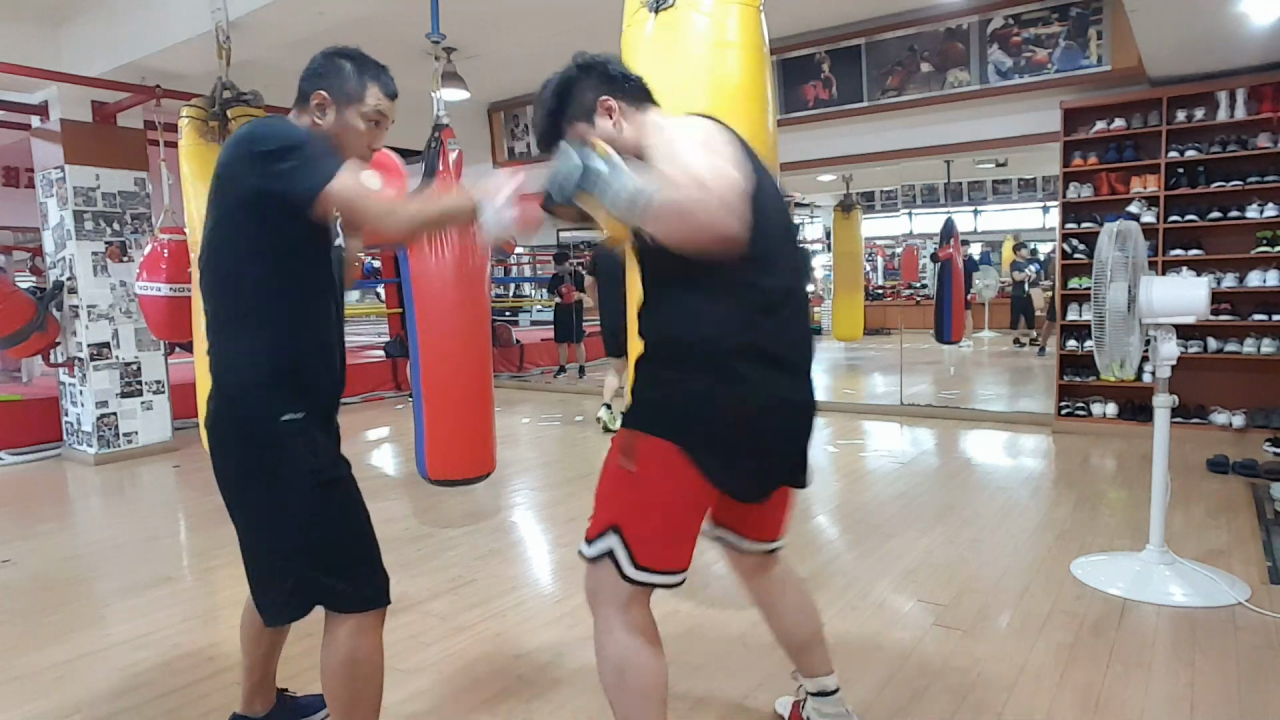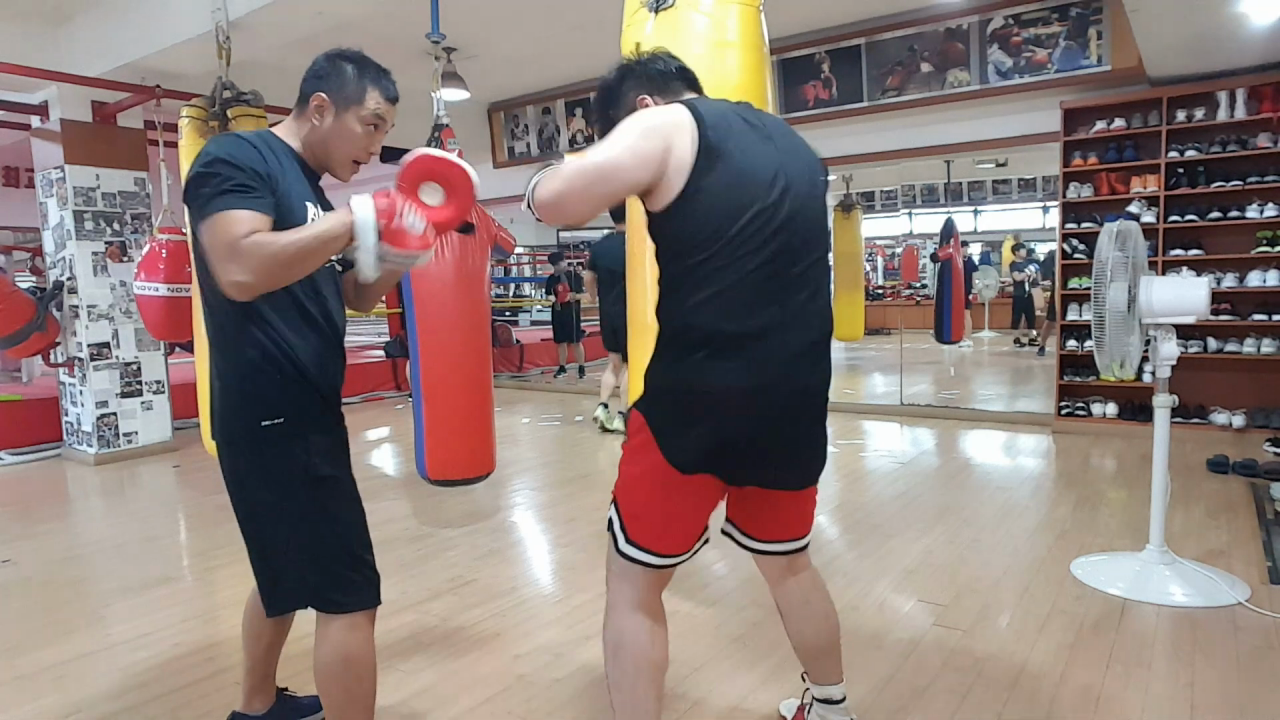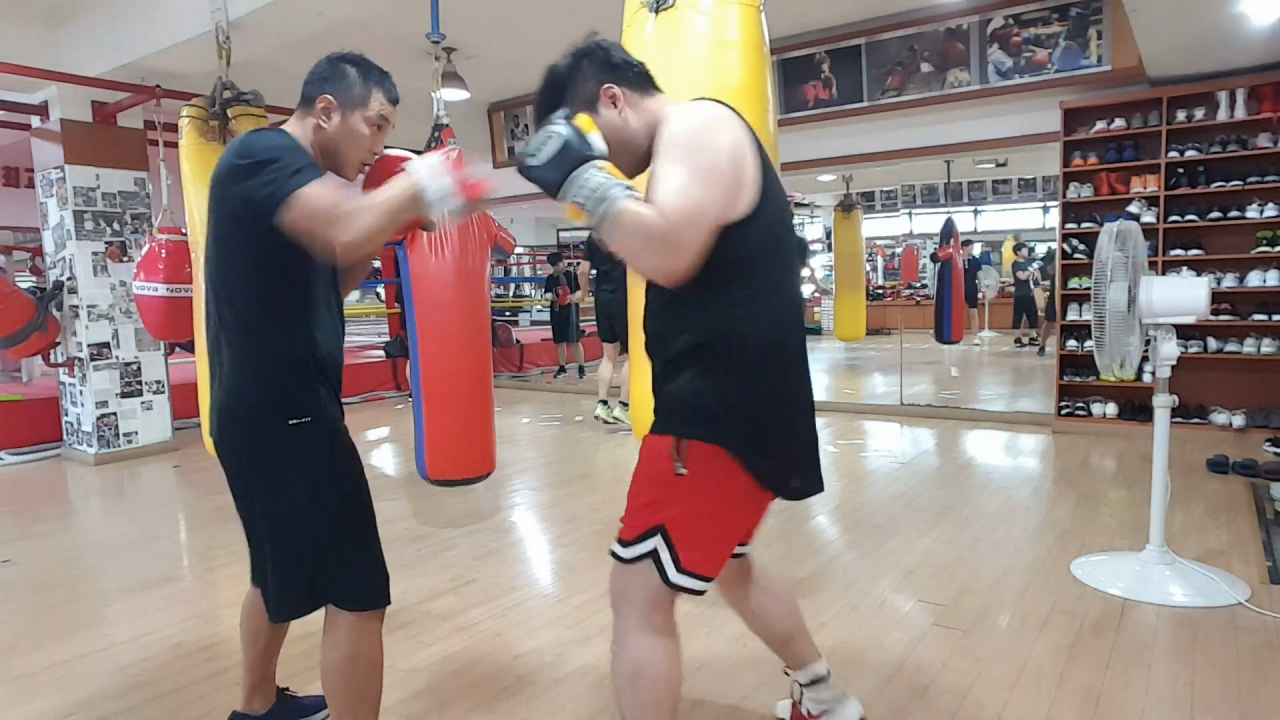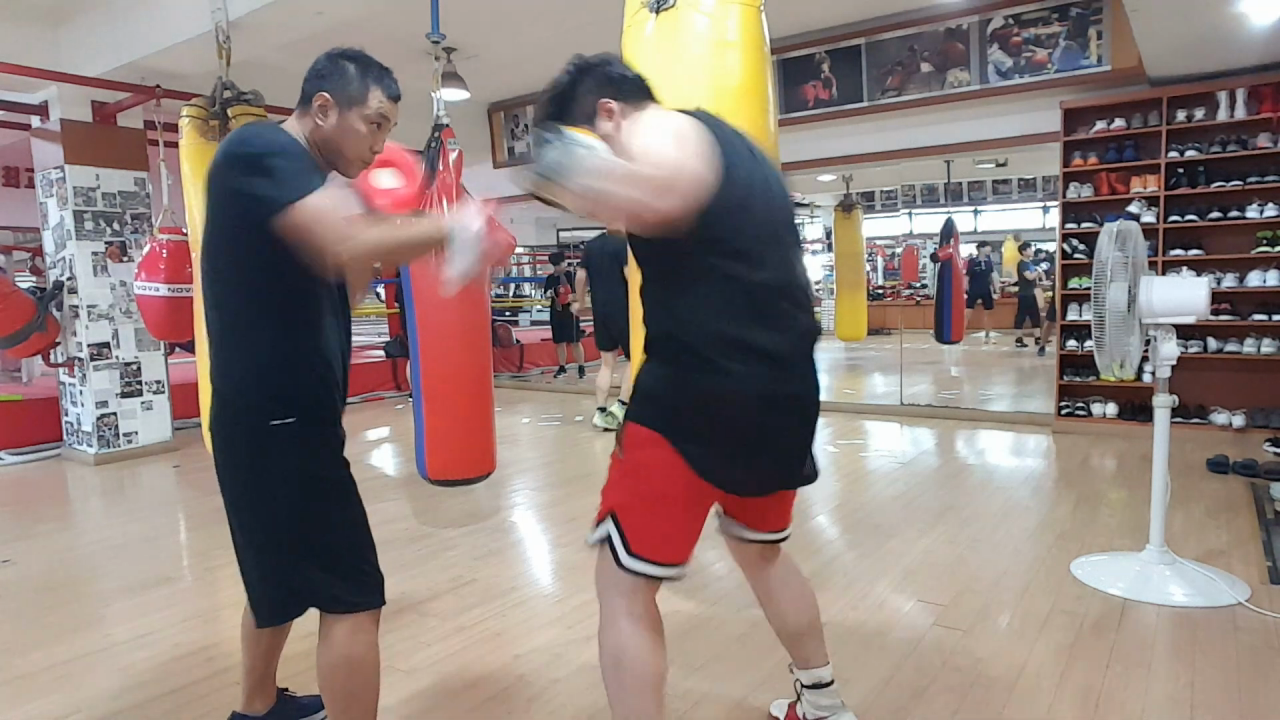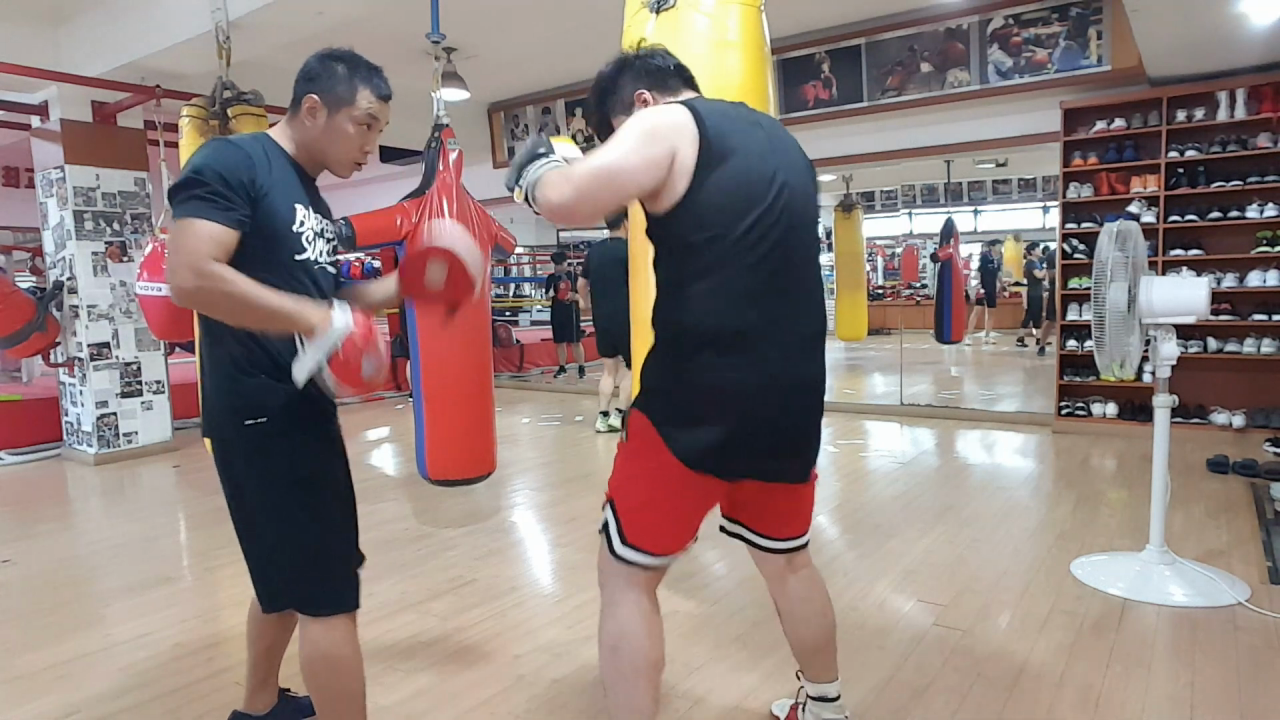
dt=0.3s
person 1, frame 1
left shoulder: (282, 172)
right shoulder: (272, 145)
left elbow: (299, 280)
right elbow: (388, 216)
left wrist: (352, 233)
right wrist: (481, 205)
left hip: (262, 414)
right hip: (279, 417)
left knee: (284, 576)
right knee: (357, 596)
person 1, frame 2
left shoulder: (307, 188)
right shoulder: (235, 158)
left elbow: (358, 295)
right elbow: (243, 272)
right wrist: (355, 219)
left hip: (296, 415)
right hip: (275, 419)
left knee: (287, 573)
right knee: (347, 594)
person 1, frame 3
left shoulder: (295, 173)
right shoulder: (264, 155)
left elbow: (326, 282)
right elbow: (350, 234)
left wrist: (394, 228)
right wrist: (421, 183)
left hip: (268, 411)
right hip: (284, 412)
left knee: (286, 570)
right knee: (357, 594)
person 1, frame 4
left shoulder: (316, 186)
right shoulder: (260, 150)
left elbow: (341, 267)
right elbow: (354, 246)
left wrist: (403, 226)
right wrist: (453, 229)
left hip: (287, 415)
right hip: (273, 419)
left knee: (286, 573)
right knee: (353, 596)
person 1, frame 5
left shoulder: (312, 198)
right shoulder: (233, 163)
left elbow: (342, 297)
right elbow: (192, 279)
right wrist: (314, 317)
left hip: (302, 412)
right hip: (264, 415)
left knee: (288, 575)
right knee: (329, 593)
person 2, frame 1
left shoulder: (677, 136)
left elbow: (709, 219)
left wrist: (601, 177)
left hip: (696, 412)
right hip: (771, 404)
left knee: (614, 592)
right knee: (757, 558)
person 2, frame 2
left shoulder: (667, 123)
right shoulder: (792, 143)
left elbow: (558, 202)
left wrist: (543, 178)
left hip: (697, 398)
right hip: (794, 397)
left knee: (632, 580)
right knee: (786, 562)
person 2, frame 3
left shoulder: (698, 125)
right shoulder: (695, 136)
left elbow: (665, 258)
left wrist: (578, 176)
right wrist: (593, 174)
left hip: (719, 410)
right hip: (762, 402)
left knee: (639, 596)
right knee: (722, 565)
person 2, frame 4
left shoulder: (667, 134)
right shoulder: (728, 149)
left elbow: (641, 201)
left wrist: (564, 165)
left hip: (702, 405)
right hip: (779, 398)
left knee: (622, 587)
right knee: (758, 549)
person 2, frame 5
left shoulder: (666, 124)
right shoulder: (779, 140)
left elbow: (566, 203)
left wrist: (538, 169)
left hip: (696, 396)
right hip: (790, 393)
left knee: (626, 578)
right knee: (786, 557)
person 3, frame 1
left shoulder: (600, 252)
left elbow: (590, 283)
left wrist: (596, 302)
left hip: (607, 317)
right hip: (625, 317)
left knee: (616, 365)
left ankle: (606, 407)
person 3, frame 2
left shoulder: (600, 245)
left elbow: (588, 278)
left wrist: (594, 298)
left hip: (607, 312)
right hip: (629, 311)
left knee: (614, 362)
right knee: (630, 365)
left ankle: (603, 406)
right ankle: (622, 416)
person 3, frame 3
left shoulder: (595, 236)
left elbow: (583, 270)
left wrist: (584, 292)
left hip: (603, 299)
right hip: (624, 301)
left knee: (609, 356)
left ankle: (602, 404)
right ankle: (622, 406)
person 3, frame 4
left shoulder: (591, 246)
right shoulder: (625, 244)
left elbow: (580, 279)
left wrist: (579, 303)
left hip: (600, 313)
right hip: (622, 313)
left knee: (607, 364)
left ankle: (601, 412)
right ankle: (622, 405)
person 3, frame 5
left shoulder: (593, 251)
right shoulder: (629, 248)
left elbow: (581, 285)
left wrist: (587, 303)
left hip: (600, 317)
right hip: (623, 317)
left knee: (609, 370)
right knee: (633, 367)
left ankle: (603, 416)
right ankle: (620, 414)
